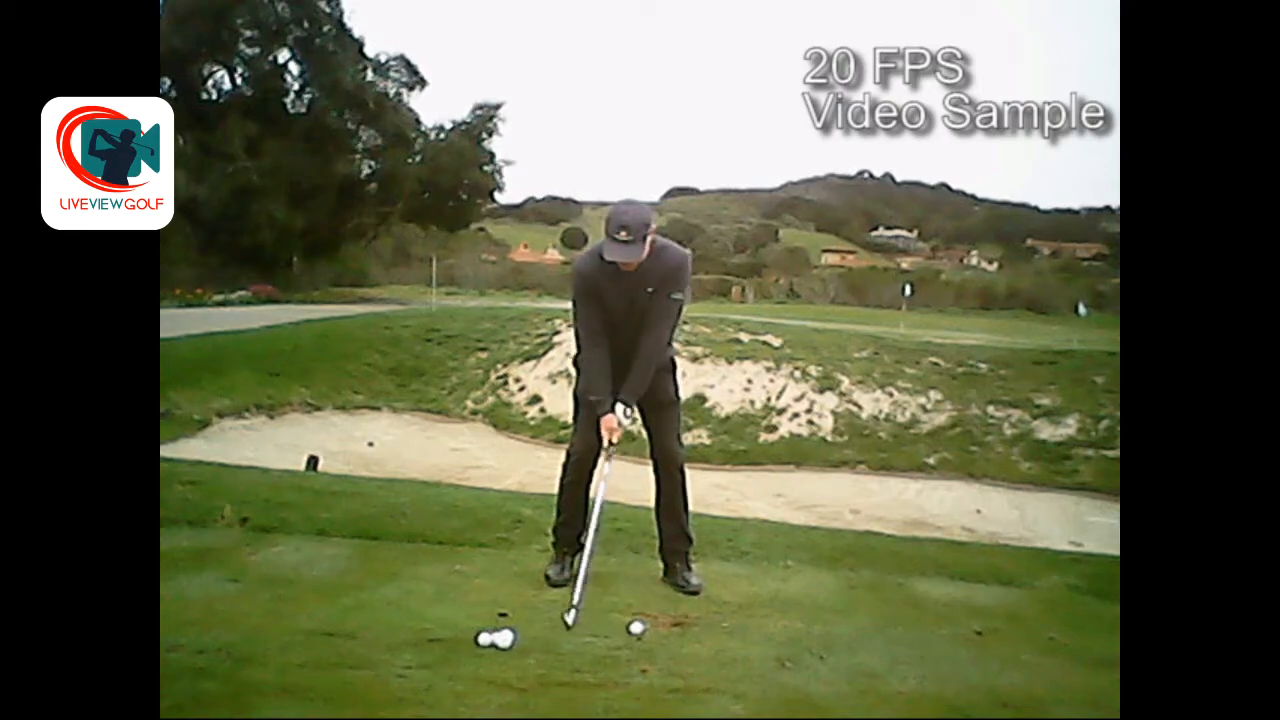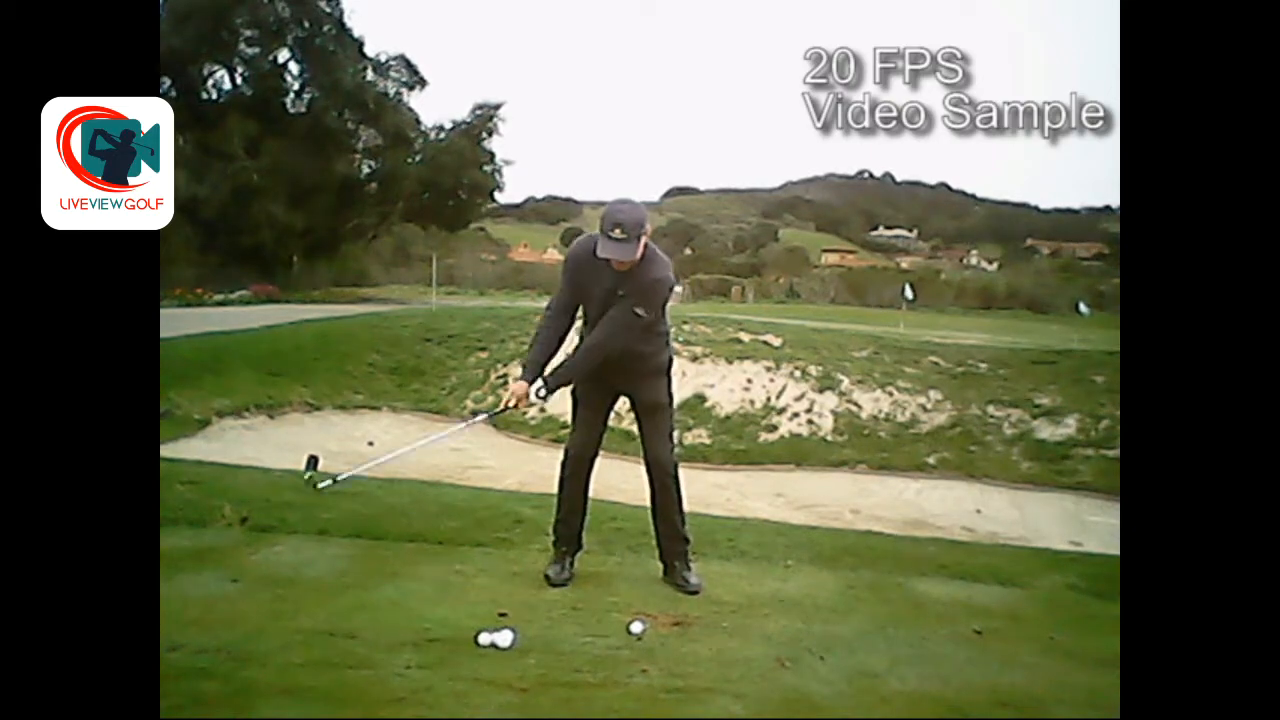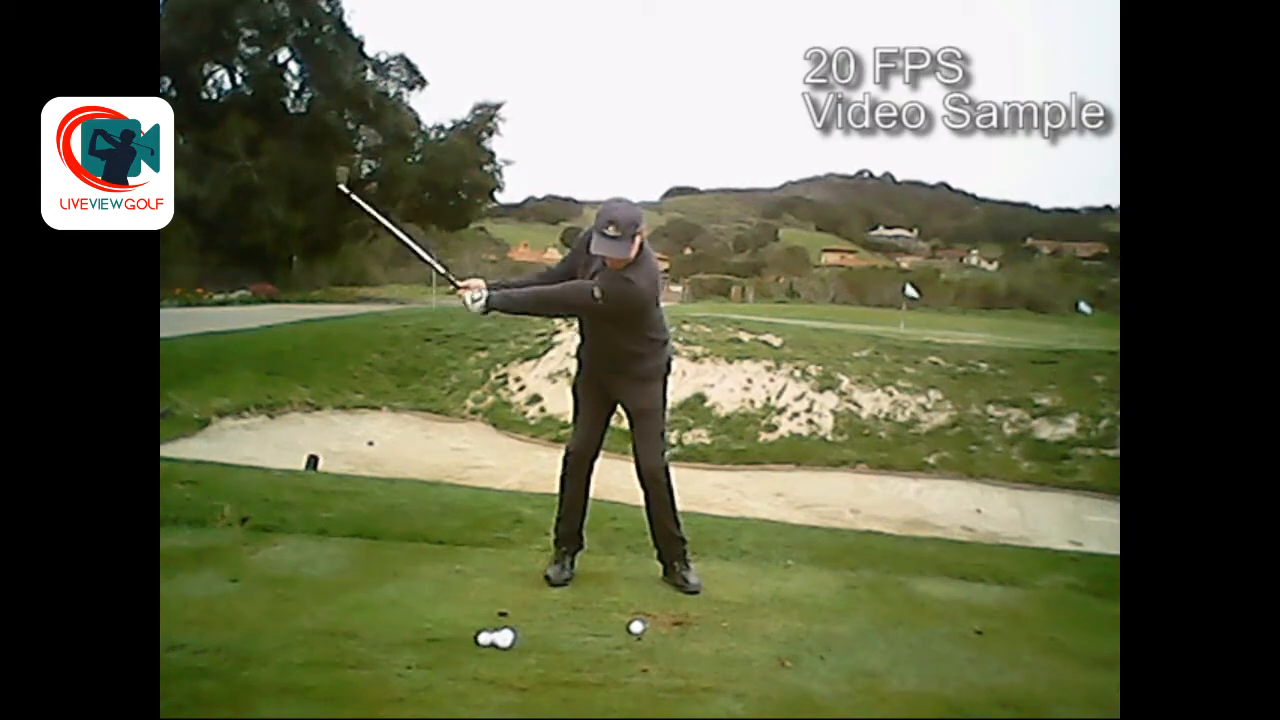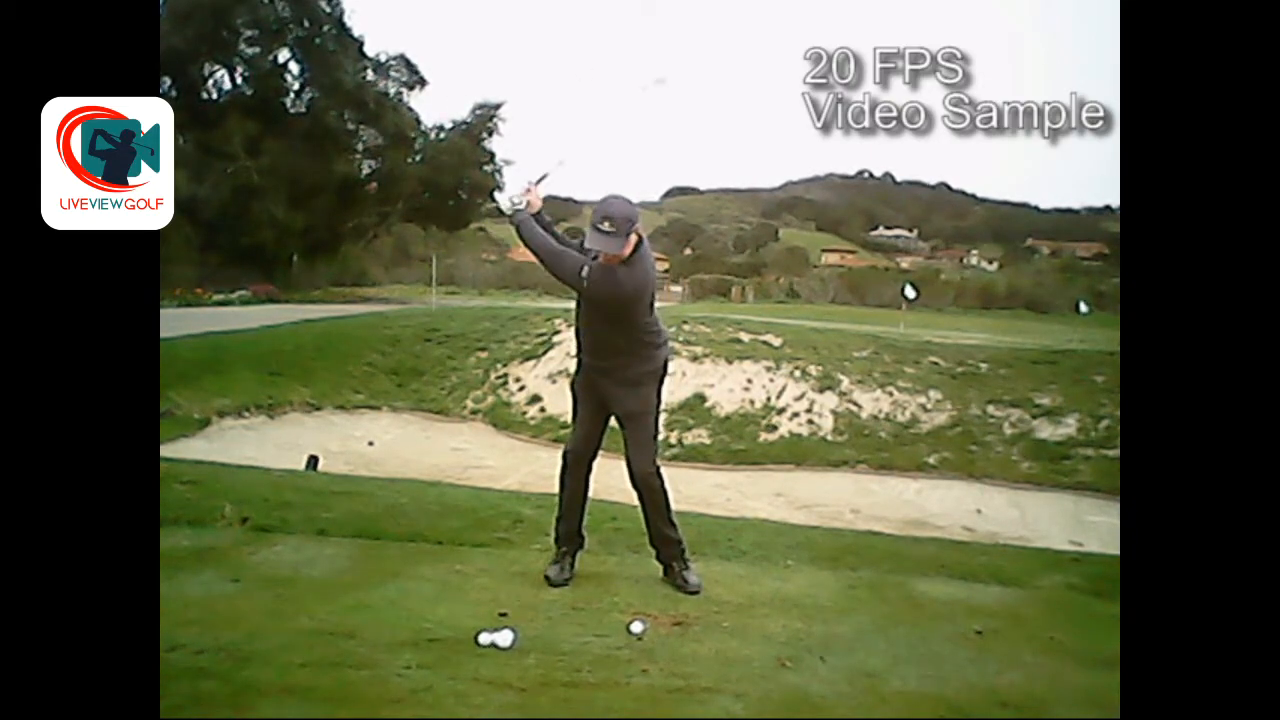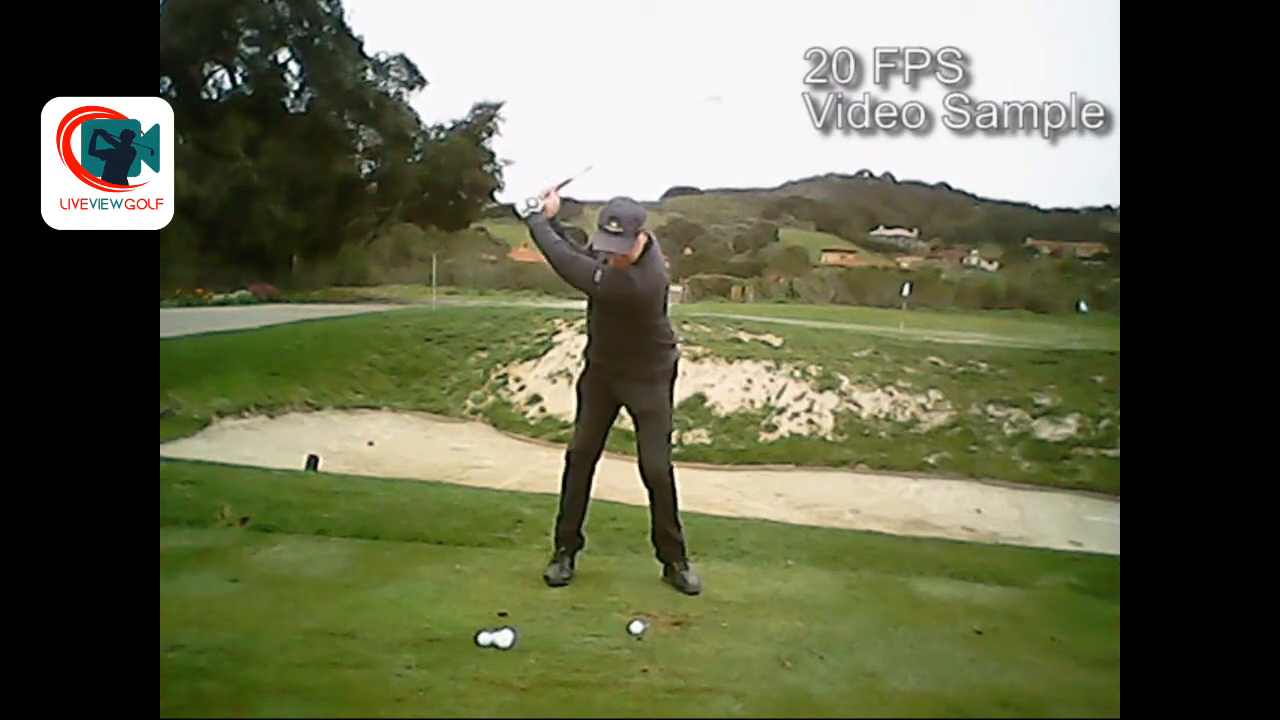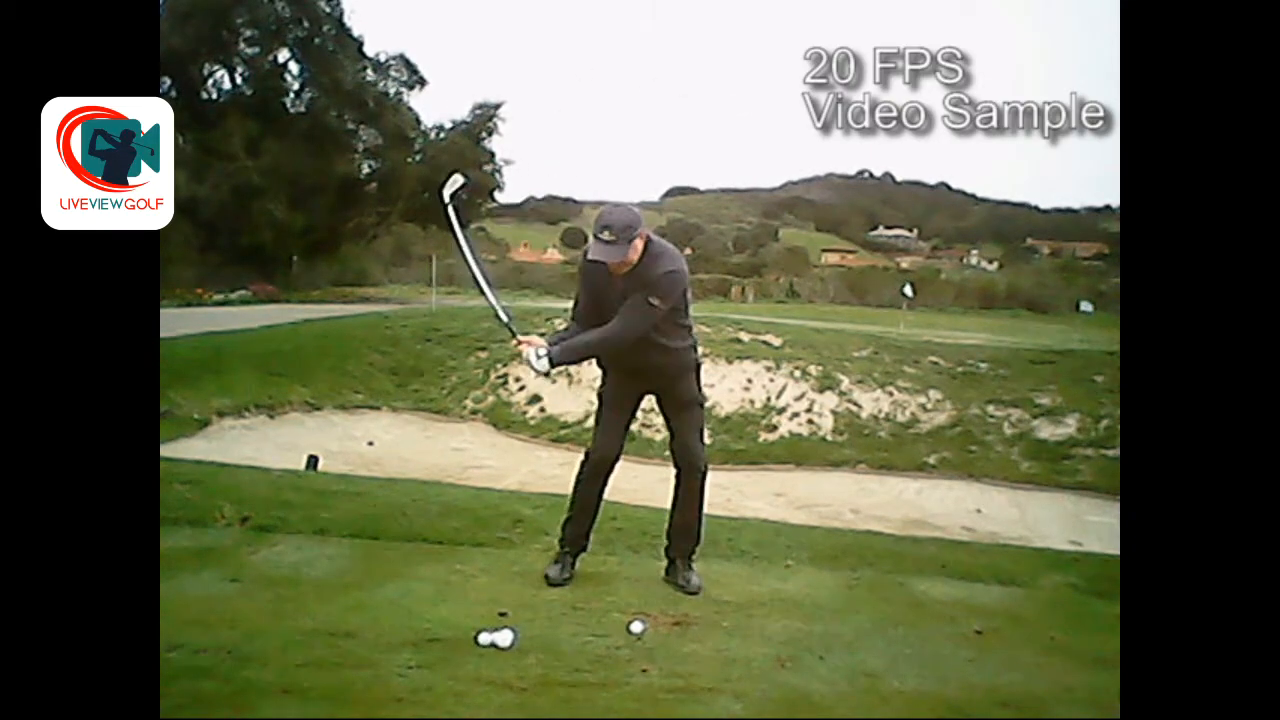
dt=0.5s
person 1, frame 1
left shoulder: (675, 263)
right shoulder: (587, 268)
left elbow: (656, 337)
right elbow: (591, 341)
left wrist: (626, 402)
right wrist: (602, 407)
left hip: (652, 369)
right hip: (600, 368)
left knee: (669, 459)
right knee: (582, 454)
left ankle: (677, 559)
right ankle: (565, 550)
person 1, frame 2
left shoulder: (658, 277)
right shoulder: (581, 253)
left elbow: (607, 338)
right elbow: (558, 314)
left wrist: (549, 383)
right wrist: (529, 373)
left hip: (647, 369)
right hip: (592, 366)
left knee: (661, 461)
right knee: (578, 455)
left ankle: (676, 559)
right ankle: (565, 550)
person 1, frame 3
left shoulder: (636, 283)
right shoulder: (593, 239)
left elbow: (560, 301)
right elbow: (557, 277)
left wrist: (490, 299)
right wrist: (491, 287)
left hip: (642, 374)
right hip: (596, 366)
left knee: (651, 465)
right knee: (579, 455)
left ankle: (674, 559)
right ankle: (566, 549)
person 1, frame 4
left shoulder: (623, 280)
right shoulder: (608, 239)
left elbow: (558, 261)
right elbow: (569, 254)
left wrist: (520, 215)
right wrist: (536, 215)
left hip: (636, 376)
right hip: (594, 367)
left knee: (643, 468)
right knee: (577, 455)
left ankle: (673, 559)
right ankle: (566, 549)
person 1, frame 5
left shoulder: (641, 281)
right shoulder: (613, 243)
left elbow: (574, 272)
right elbow: (578, 260)
left wrist: (536, 221)
right wrist: (550, 220)
left hip: (649, 375)
right hip: (602, 367)
left knee: (655, 467)
right knee: (580, 454)
left ankle: (674, 559)
right ankle: (566, 549)
person 1, frame 6
left shoulder: (668, 270)
right shoulder: (595, 262)
left elbow: (620, 332)
right elbow: (585, 321)
left wrist: (555, 356)
right wrist: (550, 343)
left hip: (674, 368)
right hip: (622, 368)
left knee: (691, 462)
right knee: (600, 456)
left ankle: (680, 559)
right ankle: (569, 549)
